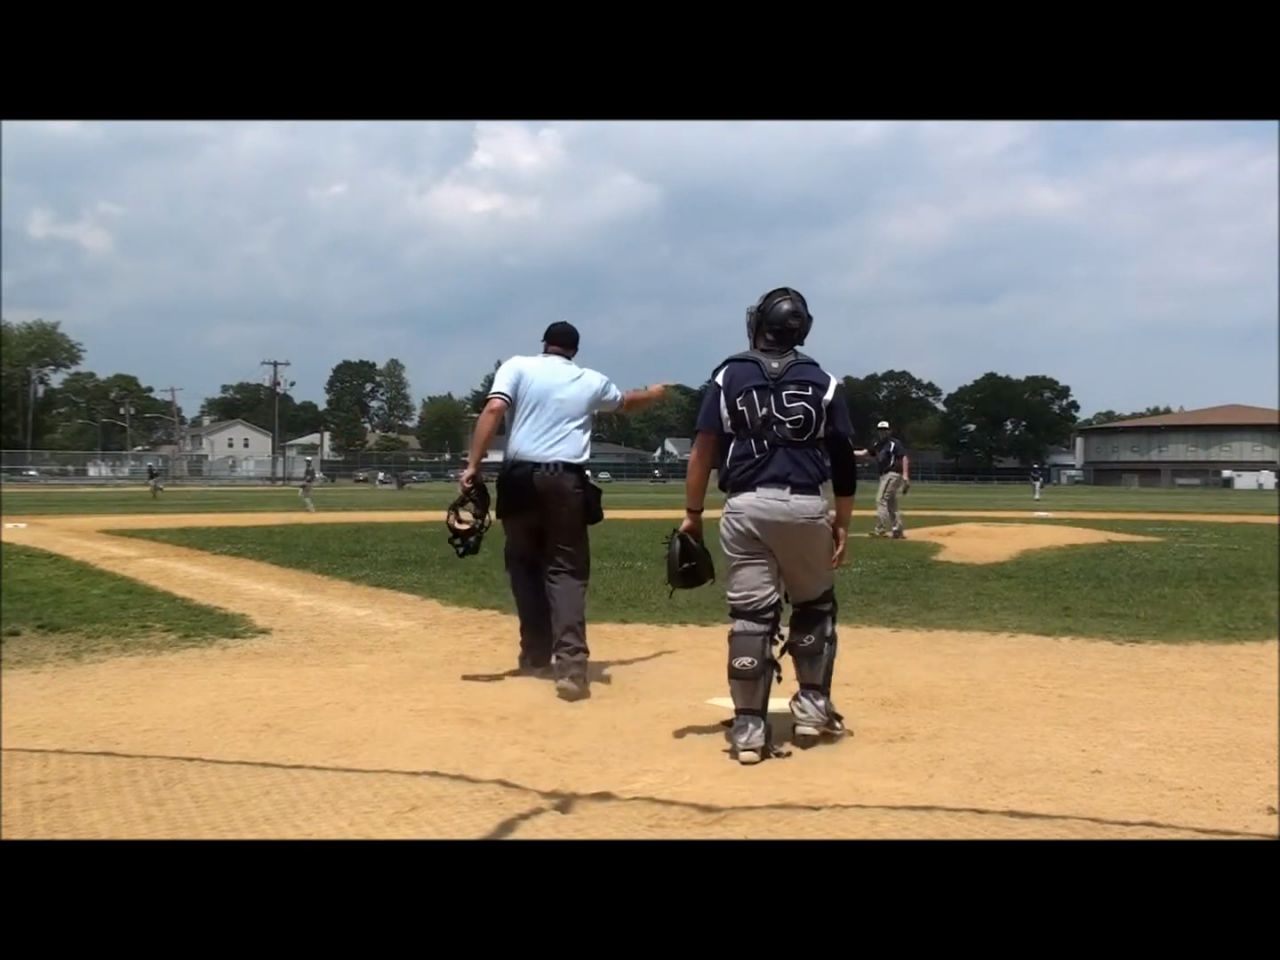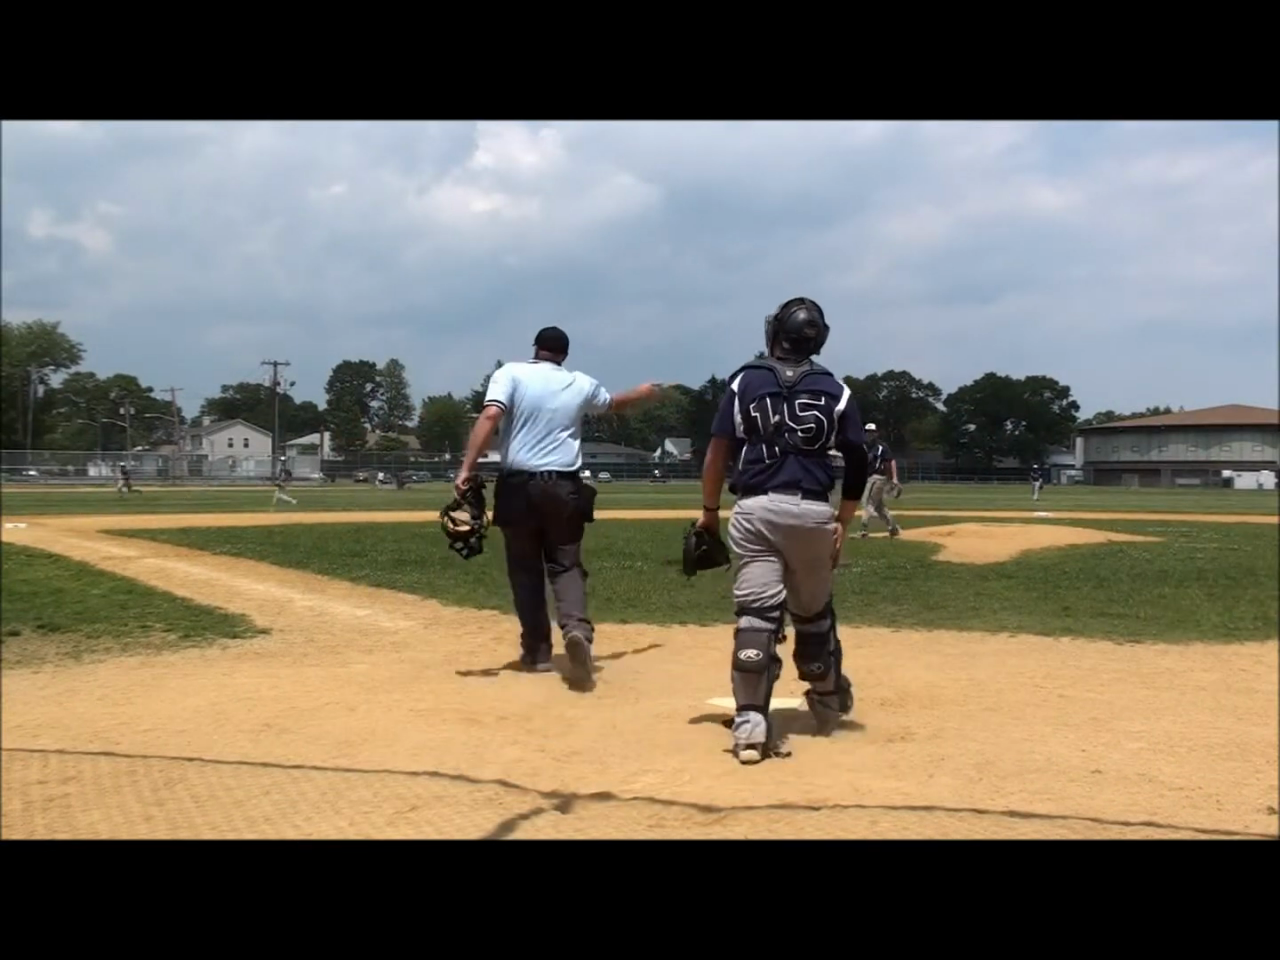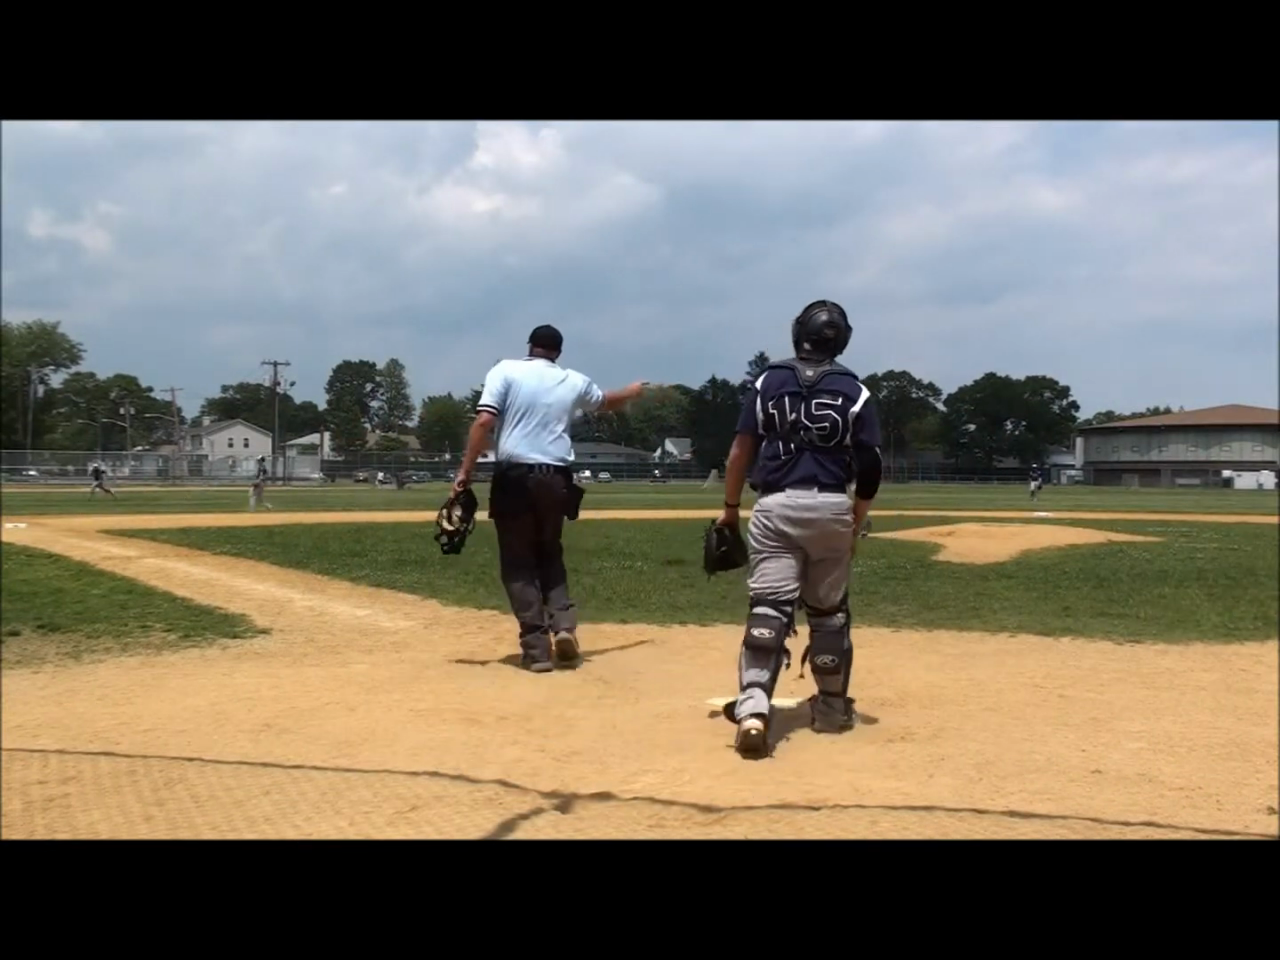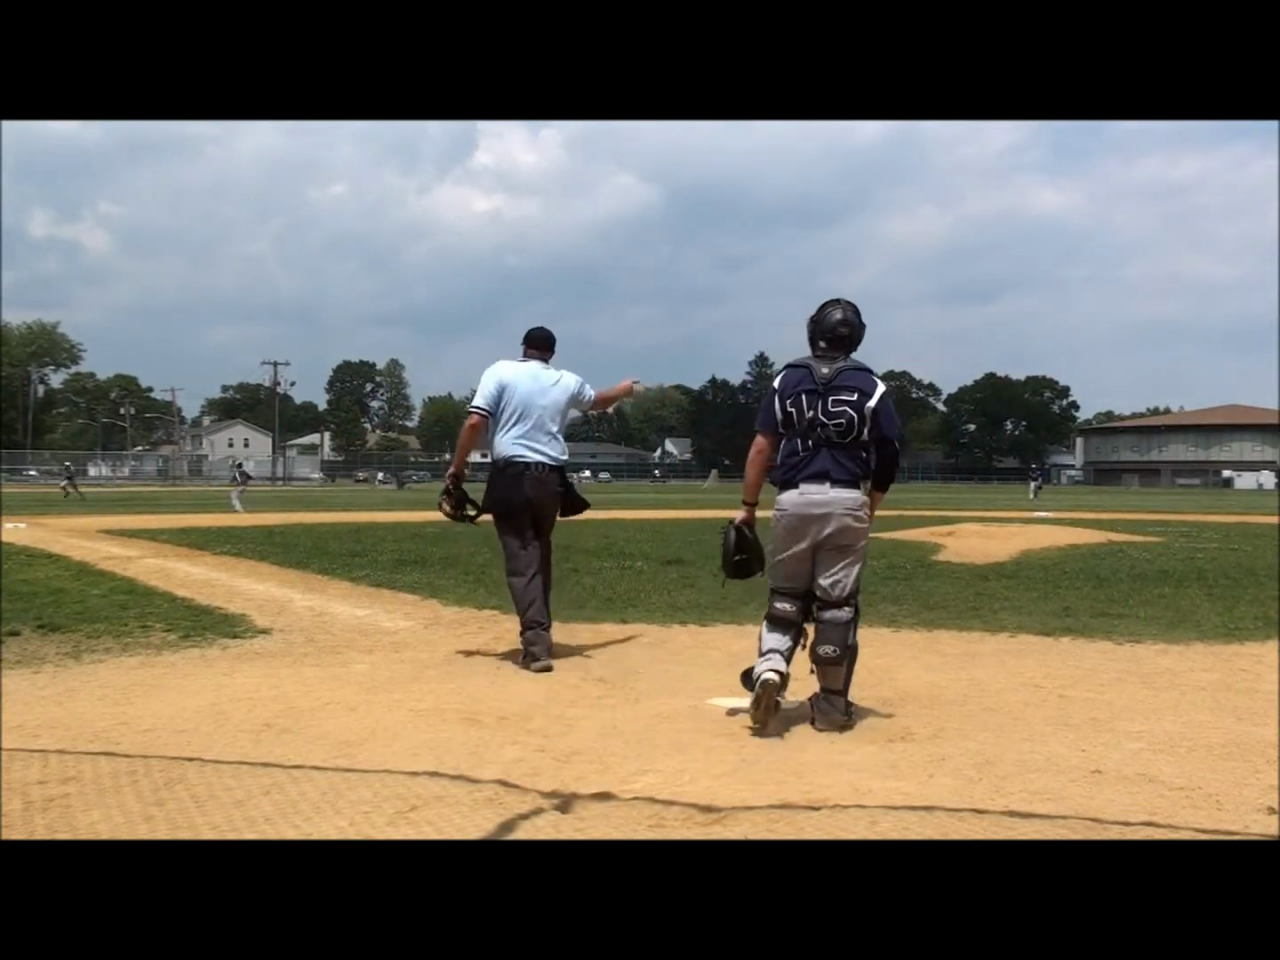
dt=0.2s
person 1, frame 1
left shoulder: (729, 376)
right shoulder: (822, 381)
left elbow: (704, 451)
right elbow: (844, 458)
left wrist: (693, 512)
right wrist: (842, 520)
left hip: (745, 507)
right hip: (804, 507)
left knee: (750, 617)
right knee: (815, 605)
left ankle: (749, 730)
right ankle: (812, 707)
person 1, frame 2
left shoulder: (745, 382)
right shoulder: (835, 390)
left elbow: (717, 453)
right elbow: (857, 463)
left wrist: (709, 510)
right wrist: (843, 521)
left hip: (755, 510)
right hip: (811, 512)
left knee: (756, 617)
right knee: (813, 613)
left ankle: (750, 726)
right ankle: (826, 704)
person 1, frame 3
left shoulder: (768, 381)
right shoulder: (854, 391)
left elbow: (741, 450)
right elbow: (870, 465)
left wrist: (730, 506)
right wrist: (856, 519)
left hip: (775, 506)
right hip: (830, 507)
left knee: (768, 609)
right knee: (828, 609)
left ankle: (753, 704)
right ankle: (831, 706)
person 1, frame 4
left shoulder: (786, 379)
right shoulder: (870, 386)
left elbow: (762, 448)
right elbow: (889, 456)
left wrist: (748, 507)
right wrist: (871, 506)
left hip: (793, 500)
right hip: (846, 502)
left knee: (787, 595)
right knee: (838, 603)
left ankle: (770, 665)
right ankle: (831, 703)
person 2, frame 1
left shoulder: (518, 366)
right shoulder: (592, 380)
left elbow: (494, 410)
right elbow: (626, 402)
left wrist: (473, 465)
right wrist: (653, 394)
left hip: (521, 479)
right hip: (568, 482)
left knee: (523, 562)
right knee: (567, 571)
left ankle: (537, 651)
right ankle: (571, 666)
person 2, frame 2
left shoulder: (511, 373)
right shoulder: (582, 384)
left elbow: (490, 416)
right elbow: (614, 403)
left wrist: (467, 467)
right wrist: (642, 393)
left hip: (519, 485)
right hip: (563, 487)
left knee: (525, 567)
right knee: (566, 565)
left ankle: (538, 651)
right ankle: (576, 630)
person 2, frame 3
left shoulder: (505, 371)
right shoulder: (575, 381)
left elbow: (484, 421)
right elbow: (606, 401)
left wrist: (465, 470)
right wrist: (631, 392)
left hip: (515, 478)
right hip: (557, 480)
left knee: (519, 566)
right knee: (550, 556)
left ankle: (537, 648)
right ankle: (563, 626)
person 2, frame 4
left shoulder: (500, 372)
right shoulder: (568, 382)
left elbow: (475, 423)
right elbow: (598, 402)
left wrist: (457, 466)
right wrist: (624, 390)
left hip: (511, 477)
right hip: (551, 478)
left knee: (522, 561)
right knee: (539, 555)
left ankle: (538, 645)
right ankle: (539, 635)
